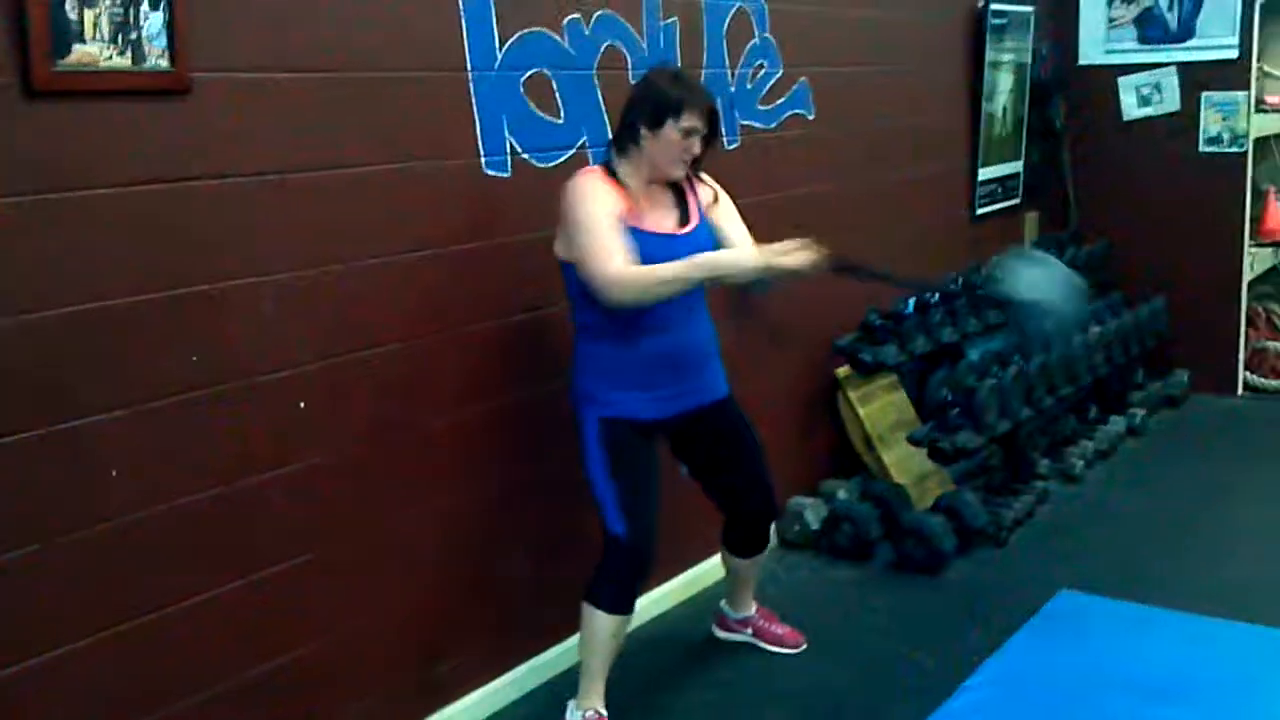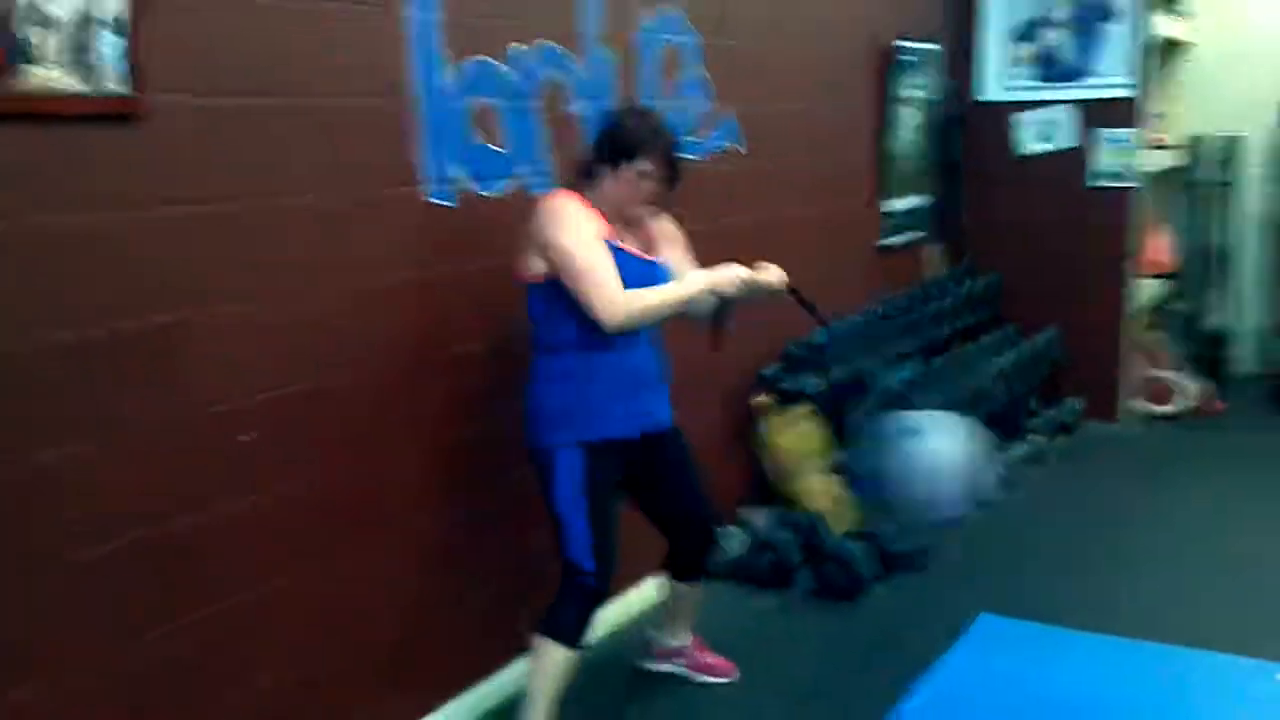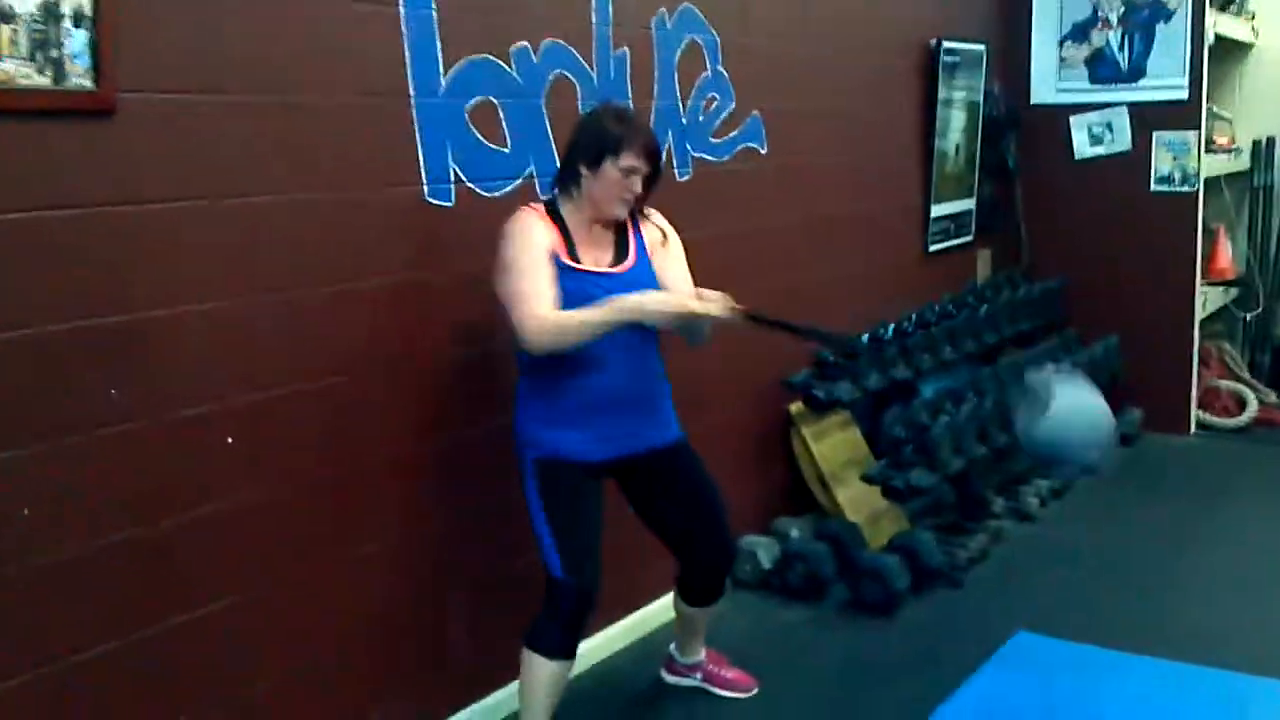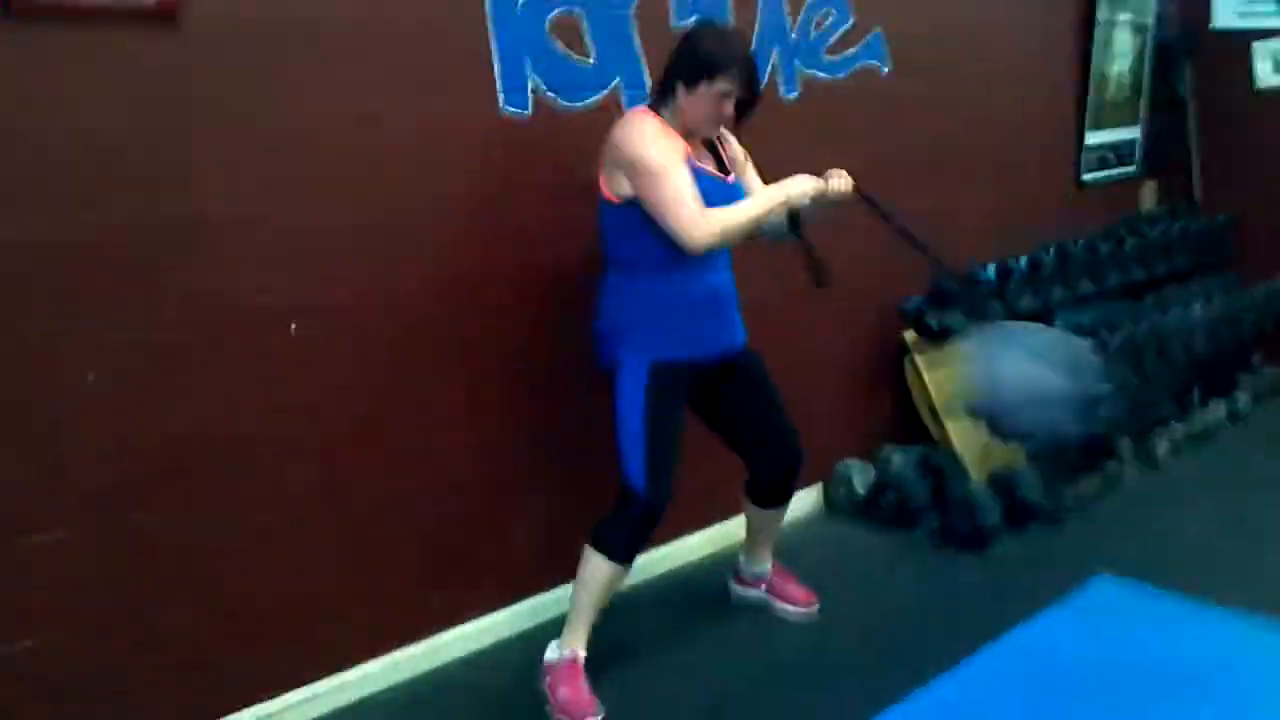
dt=0.7s
person 1, frame 1
left shoulder: (701, 191)
right shoulder: (592, 191)
left elbow: (749, 263)
right elbow: (619, 286)
left wrist: (780, 260)
right wrist: (726, 262)
left hip: (700, 390)
right hip: (617, 402)
left knee: (754, 503)
right knee: (630, 548)
left ankle: (738, 612)
person 1, frame 2
left shoulder: (653, 224)
right shoulder: (563, 214)
left elbow: (697, 301)
right elbow: (613, 312)
left wrist: (751, 281)
right wrist: (708, 282)
left hip: (645, 419)
right hip: (577, 431)
left knee: (698, 533)
right knee: (588, 578)
left ankle: (671, 644)
person 1, frame 3
left shoulder: (650, 229)
right shoulder: (532, 229)
left elbow: (687, 315)
right elbow: (535, 333)
left wrist: (702, 308)
right wrist: (621, 309)
left hip: (648, 430)
right hip: (562, 443)
left knee: (714, 551)
right knee: (572, 593)
left ankle: (688, 659)
person 1, frame 4
left shoulder: (720, 141)
right shoulder: (640, 134)
left elbow: (767, 220)
right elbow: (697, 232)
left wrist: (814, 191)
right wrist: (777, 193)
left hip: (716, 339)
right hip: (649, 346)
left knee: (781, 455)
right knee: (644, 497)
left ankle: (755, 570)
right ankle: (567, 654)
